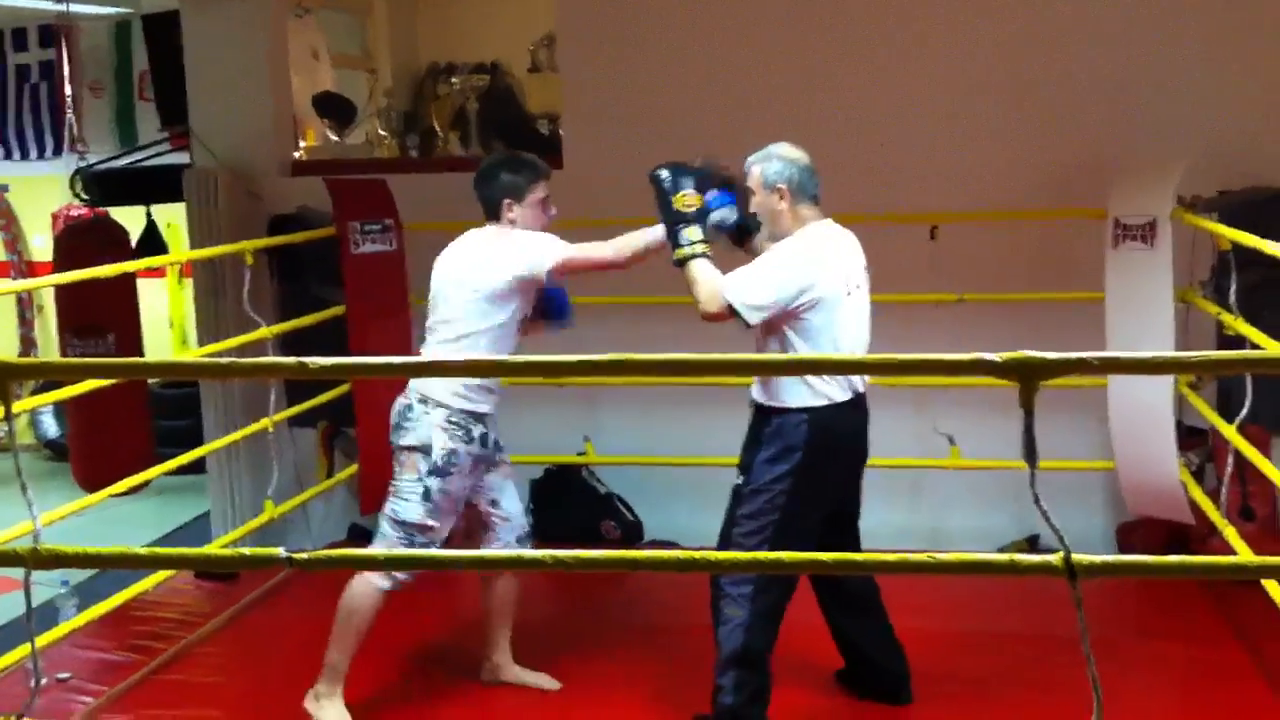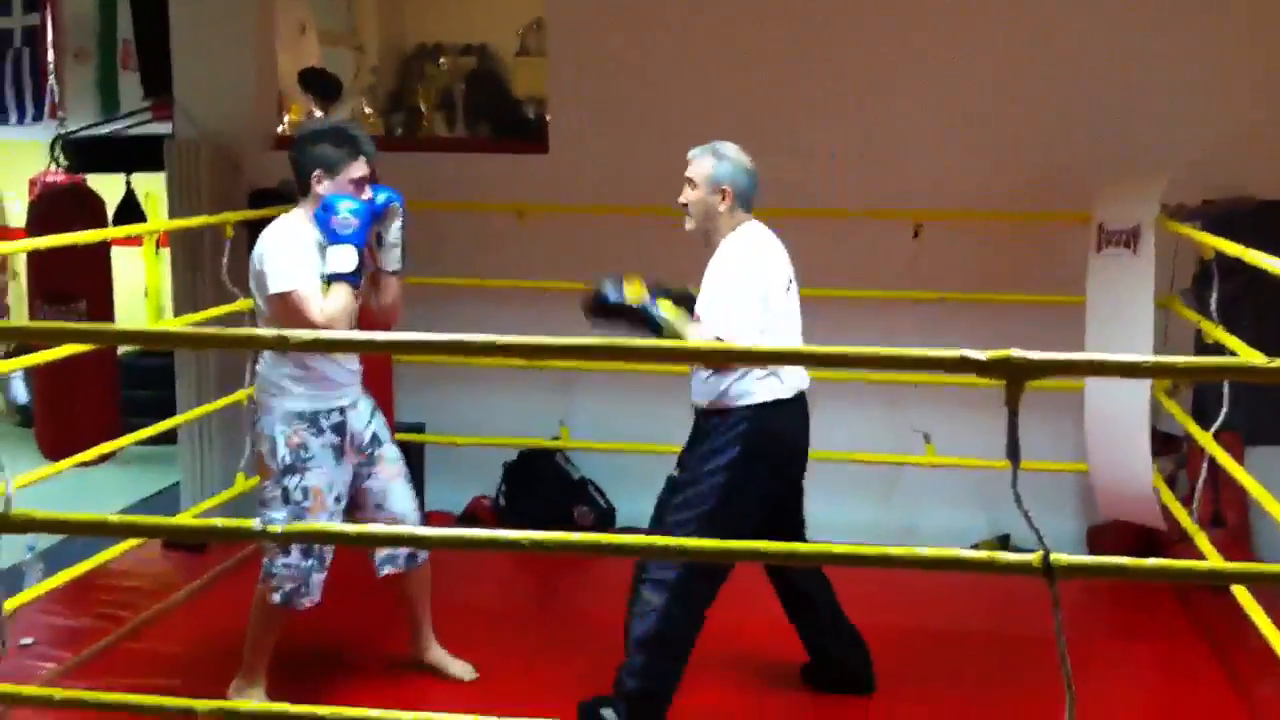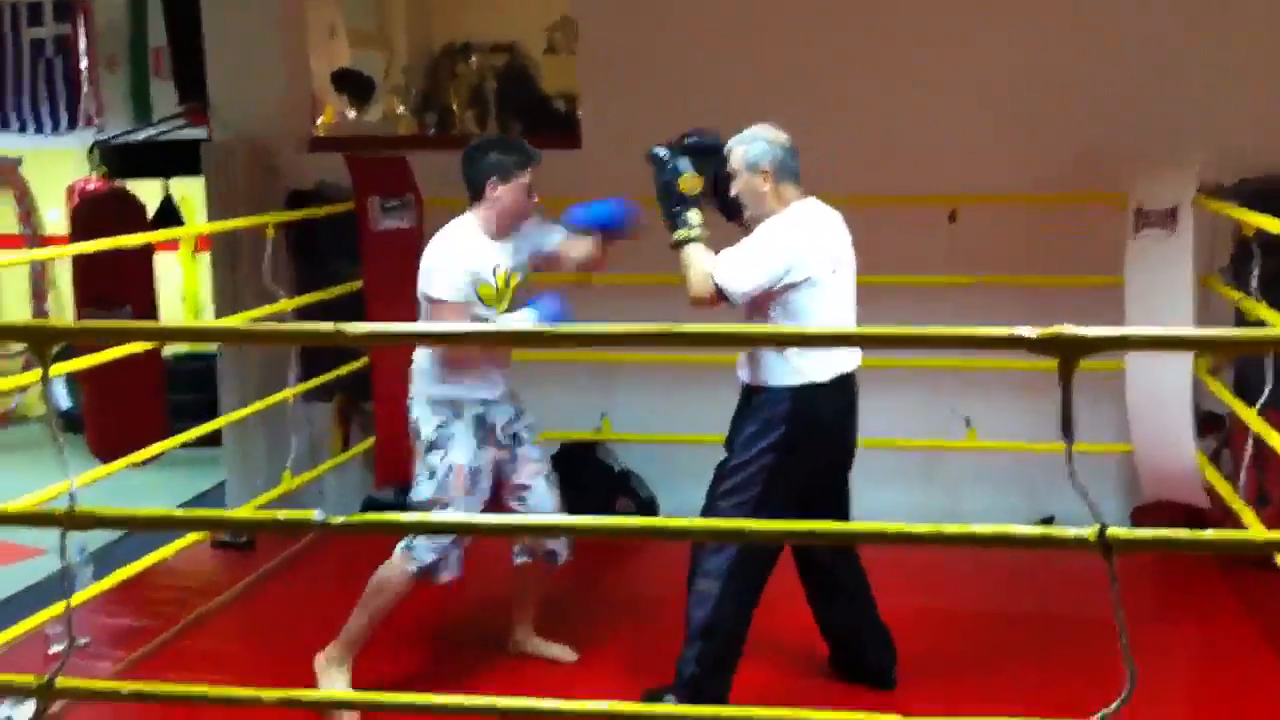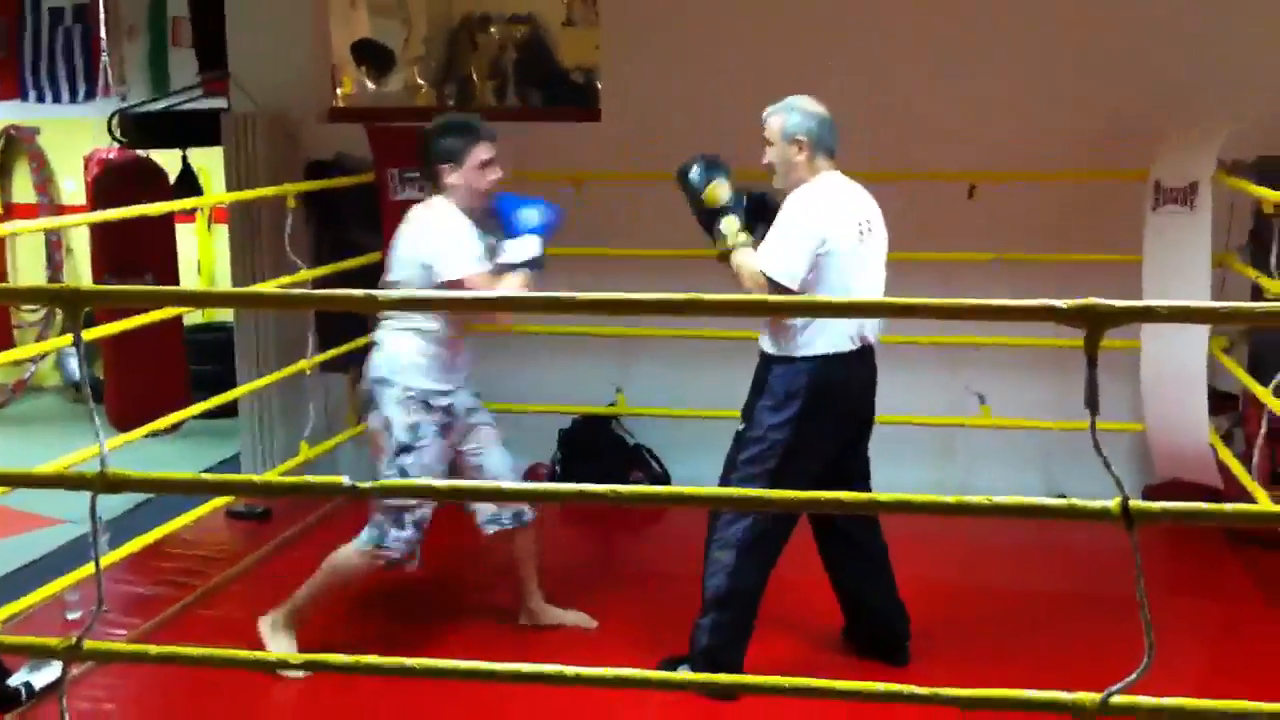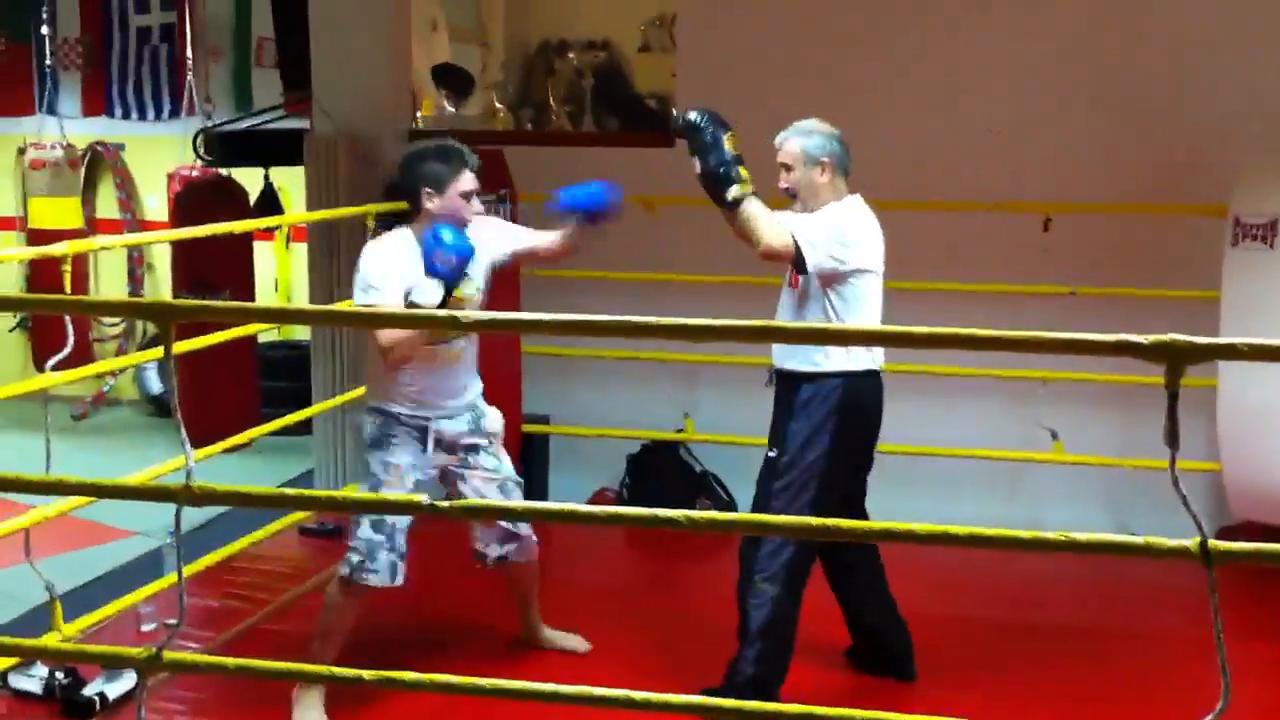
dt=1s
person 1, frame 1
left shoulder: (802, 256)
right shoulder: (838, 242)
left elbow: (714, 303)
left wrist: (687, 228)
right wrist: (734, 226)
left hip: (799, 430)
right hip: (841, 419)
left knee: (746, 568)
right knee: (835, 552)
right ankle: (881, 672)
person 1, frame 2
left shoulder: (740, 258)
right shoulder: (754, 244)
left elbow: (716, 347)
left wrist: (655, 309)
right wrist: (665, 305)
left hip: (746, 428)
right hip: (778, 418)
left knee: (673, 559)
right knee: (786, 548)
right ankle: (844, 664)
person 1, frame 3
left shoulder: (786, 236)
right shoulder: (823, 220)
left elbow: (703, 288)
right elbow: (758, 237)
left wrist: (684, 210)
right wrist: (719, 166)
left hip: (787, 410)
right hip: (830, 400)
left knee: (726, 545)
right knee: (825, 538)
left ankle: (699, 689)
right ankle: (868, 658)
person 1, frame 4
left shoulder: (808, 205)
right shoulder: (857, 199)
left elbow: (762, 286)
left wrist: (725, 219)
right wrist: (758, 224)
left hip: (806, 378)
right hip: (851, 370)
left knee: (745, 512)
right knee: (845, 507)
left ankle: (715, 658)
right ankle: (882, 631)
person 1, frame 5
left shoulder: (846, 223)
right shoulder: (823, 222)
left elbow: (770, 241)
right elbow: (762, 229)
left wrist: (727, 170)
right wrist: (722, 174)
left hip: (831, 397)
right hip: (824, 394)
left knee: (776, 538)
right knee: (842, 526)
left ankle: (752, 685)
right ankle: (884, 648)
person 2, frame 1
left shoulder: (471, 249)
right shoulder: (517, 248)
right elbow: (608, 255)
left wrist: (532, 312)
right wrist: (673, 228)
left hip: (467, 420)
right hip: (437, 420)
left knee: (510, 533)
right knee: (395, 556)
left ankle: (498, 660)
person 2, frame 2
left shoulder: (343, 231)
right shoulder: (282, 242)
left elbow: (386, 311)
right elbow: (329, 326)
left wrist: (389, 241)
right wrist: (345, 252)
left hip: (353, 405)
right hip: (299, 418)
left knee: (403, 522)
right knee: (296, 558)
left ankle: (426, 643)
right ankle: (249, 680)
person 2, frame 3
left shoulder: (523, 231)
right shoulder: (451, 247)
left elbow: (578, 256)
right elbow: (453, 345)
left wrist: (602, 226)
right wrist: (525, 321)
left hip: (497, 405)
right hip: (445, 408)
left knee: (544, 517)
right knee: (431, 542)
left ankle: (521, 631)
right ankle: (337, 656)
person 2, frame 4
left shoulder: (448, 223)
right shoulder: (441, 228)
left elbow: (471, 295)
left wrist: (504, 243)
right wrist: (526, 249)
left hip: (447, 390)
right hip: (407, 396)
left knee: (508, 495)
right knee: (396, 533)
left ankle: (534, 605)
right ankle: (280, 620)
person 2, frame 5
left shoulder: (480, 235)
right shoulder: (385, 256)
left elbow: (550, 245)
right elbow: (389, 348)
left wrist: (581, 218)
right wrist: (434, 285)
left hip: (466, 416)
right hip: (399, 426)
left knee: (512, 531)
right knee: (368, 553)
left ankle: (532, 627)
